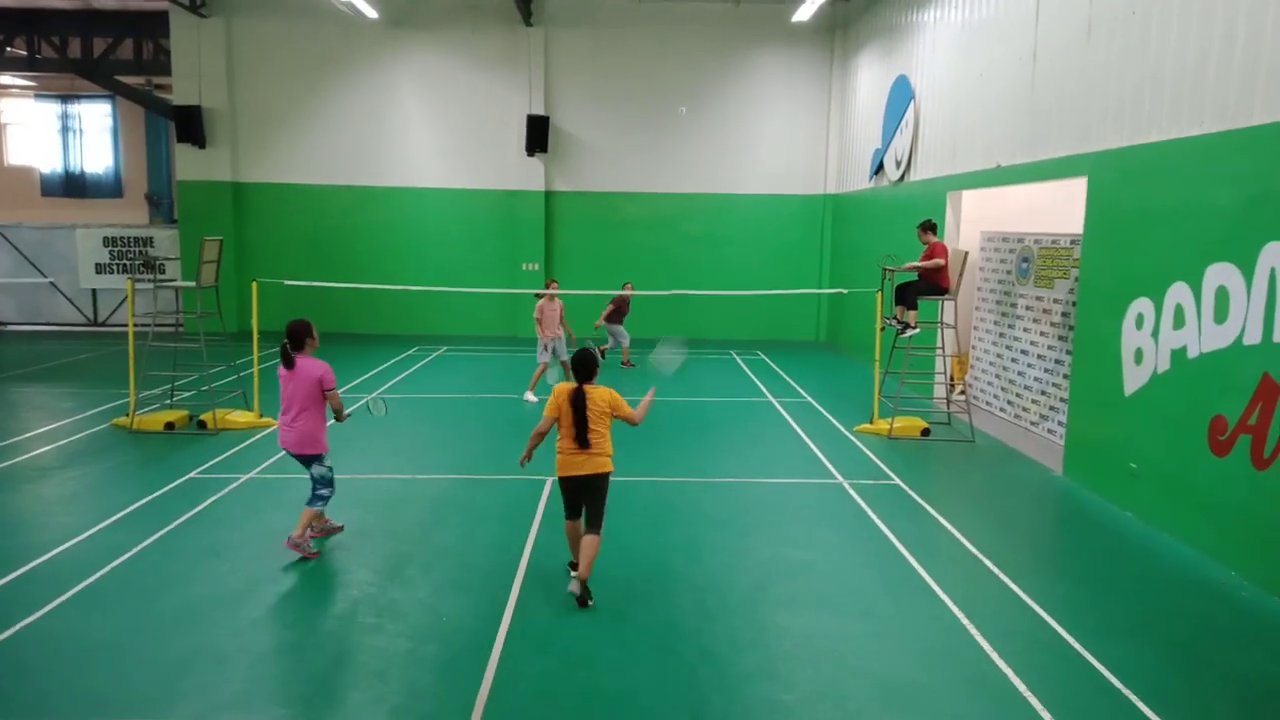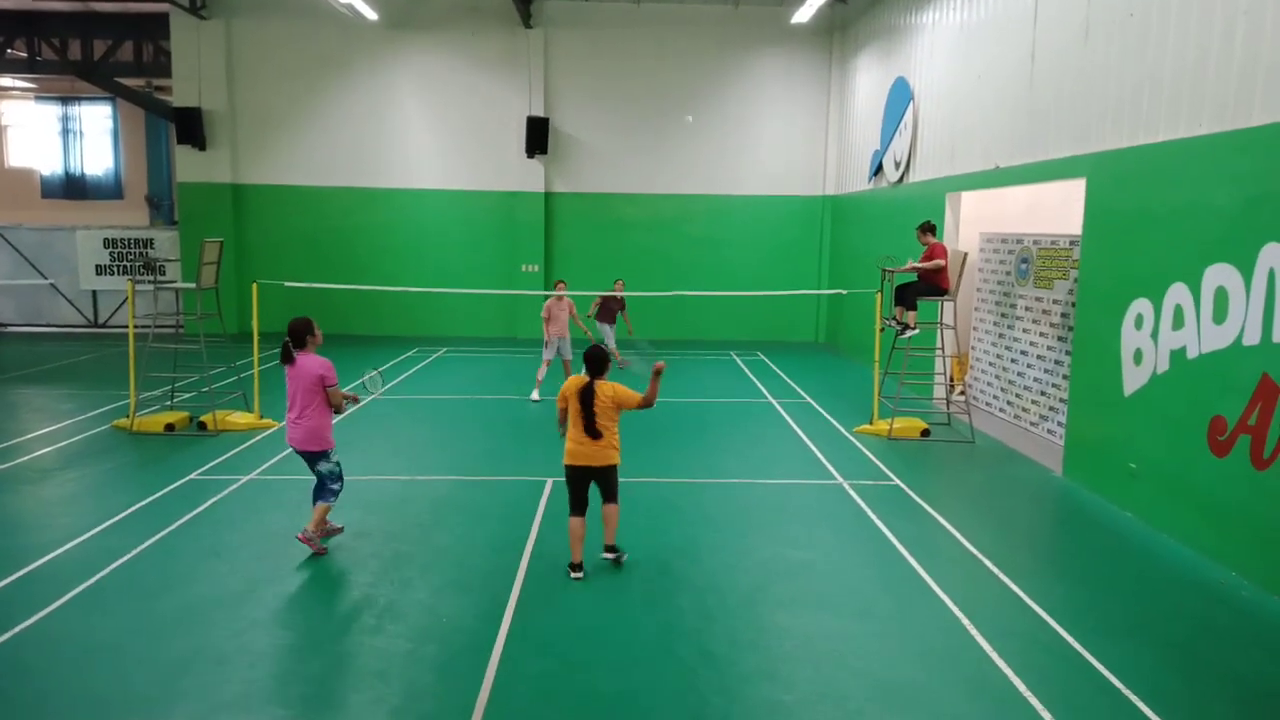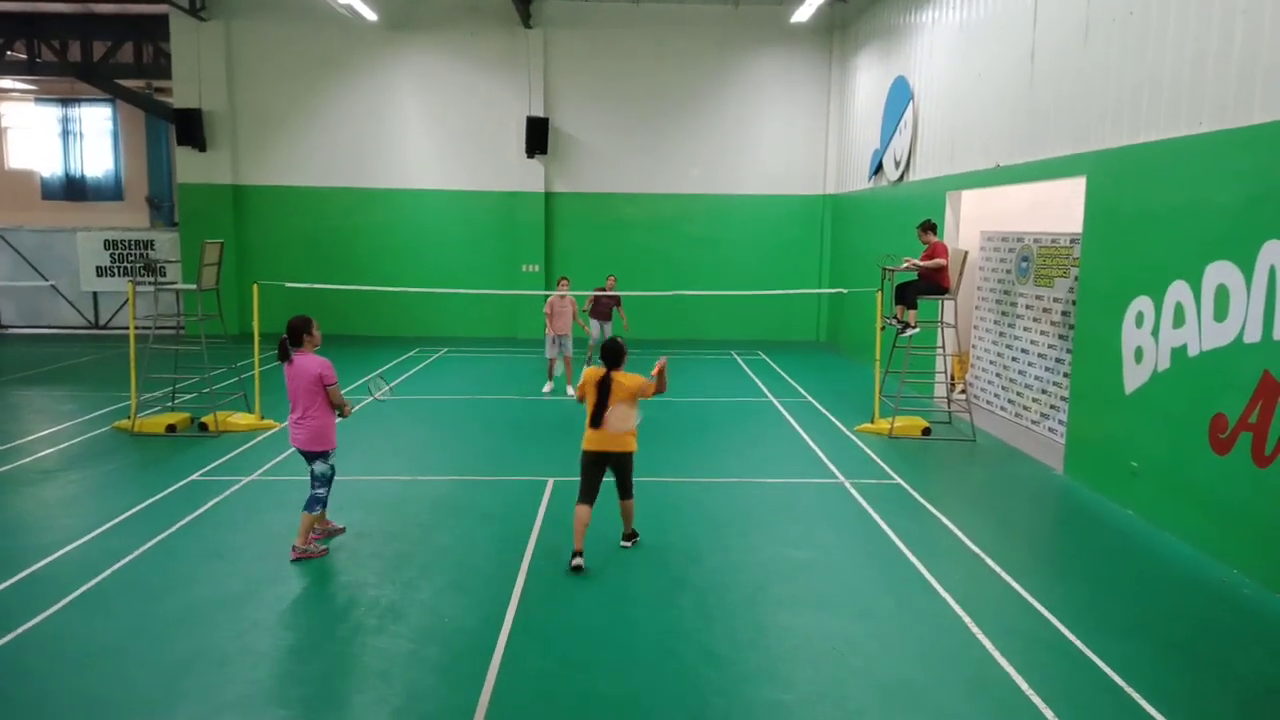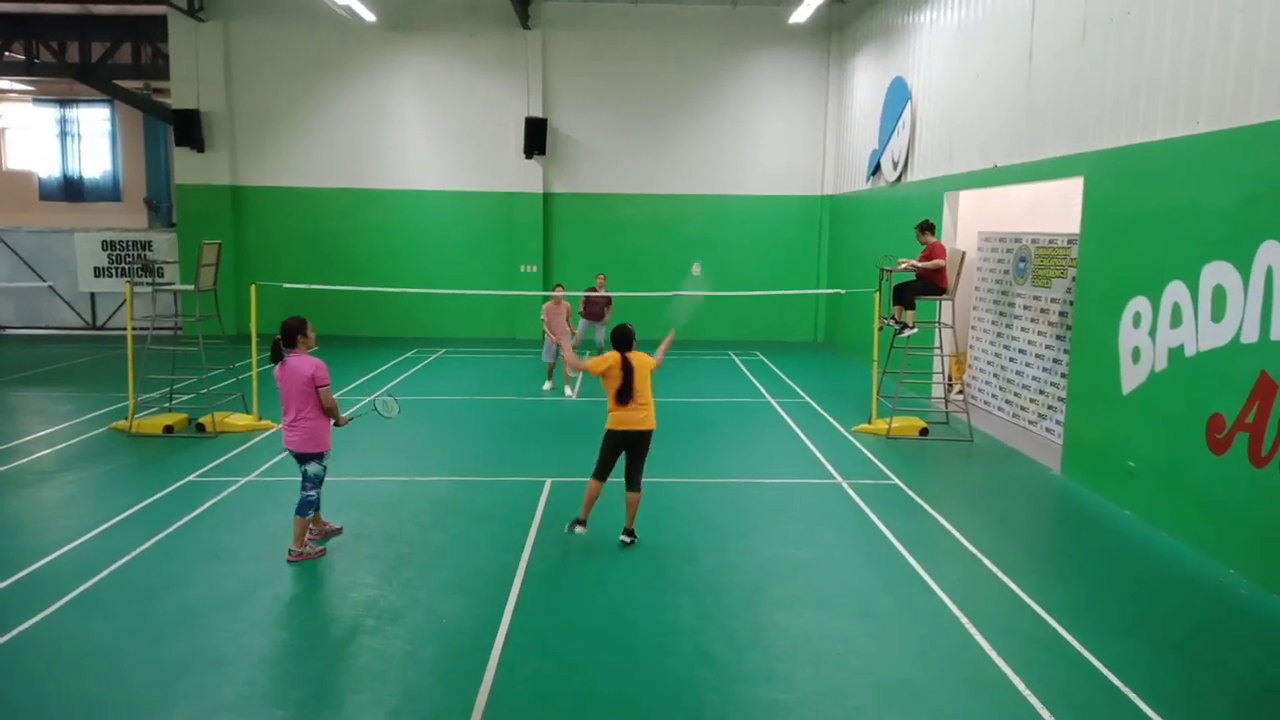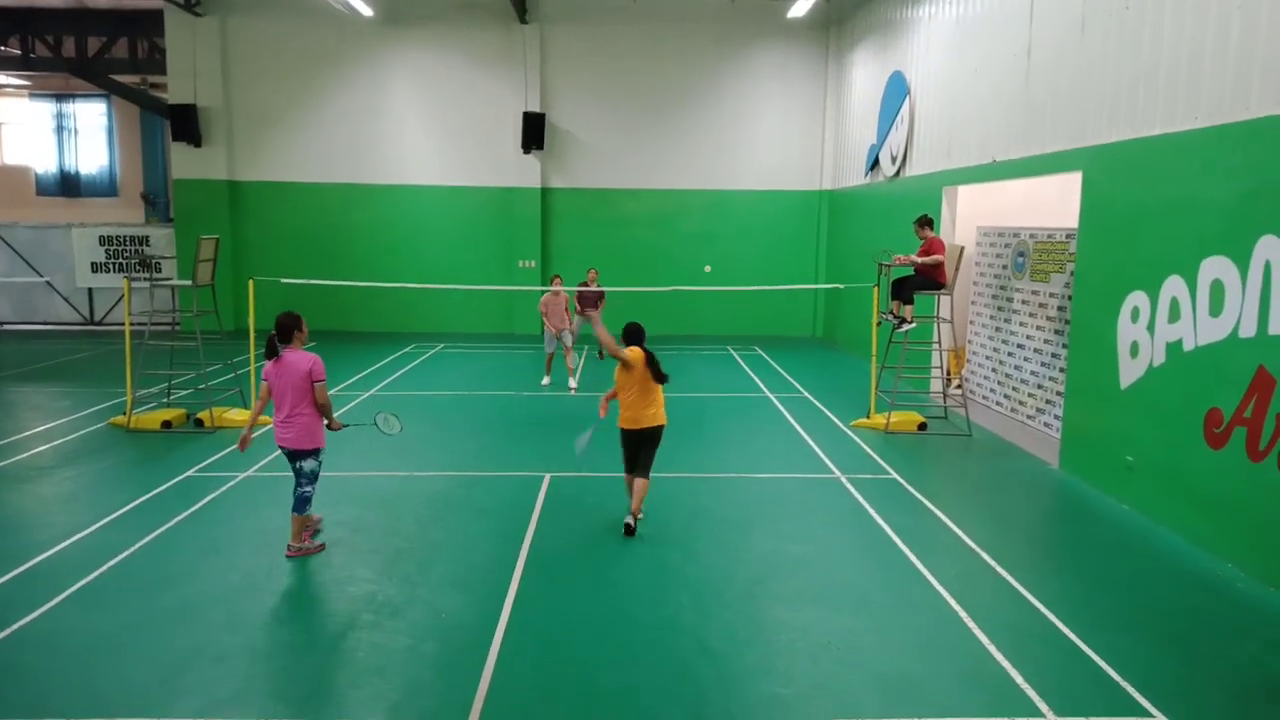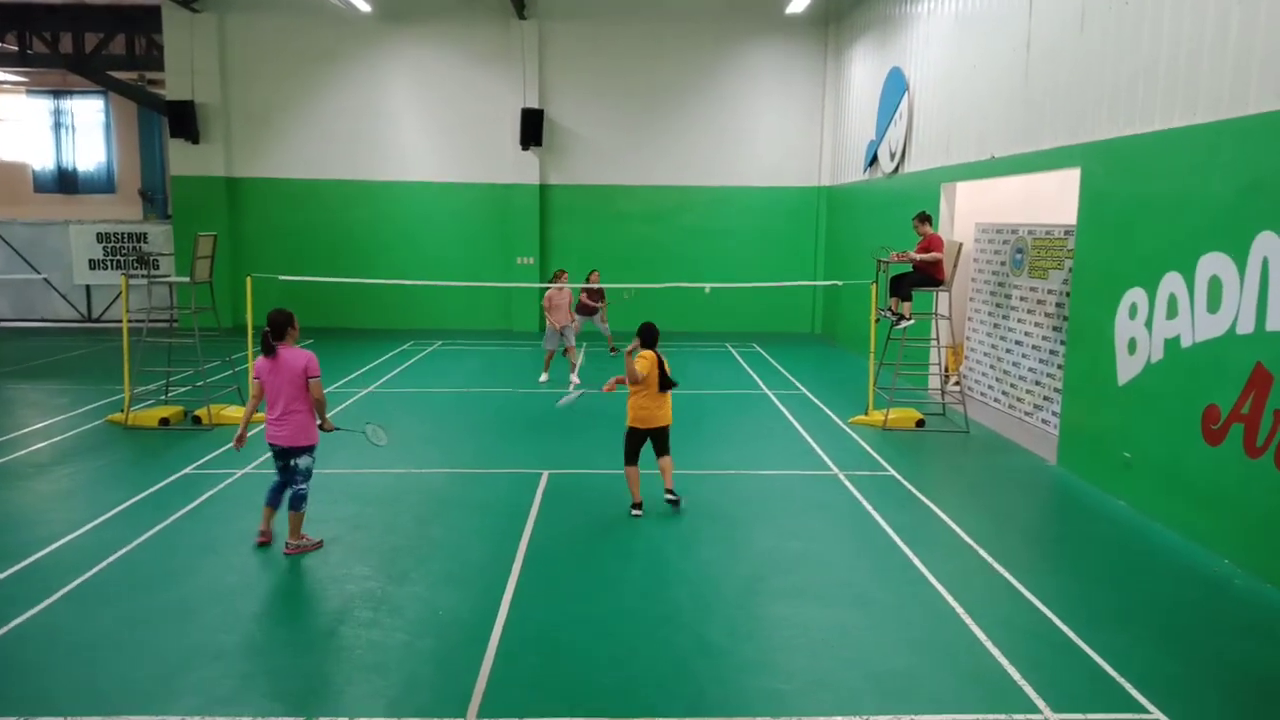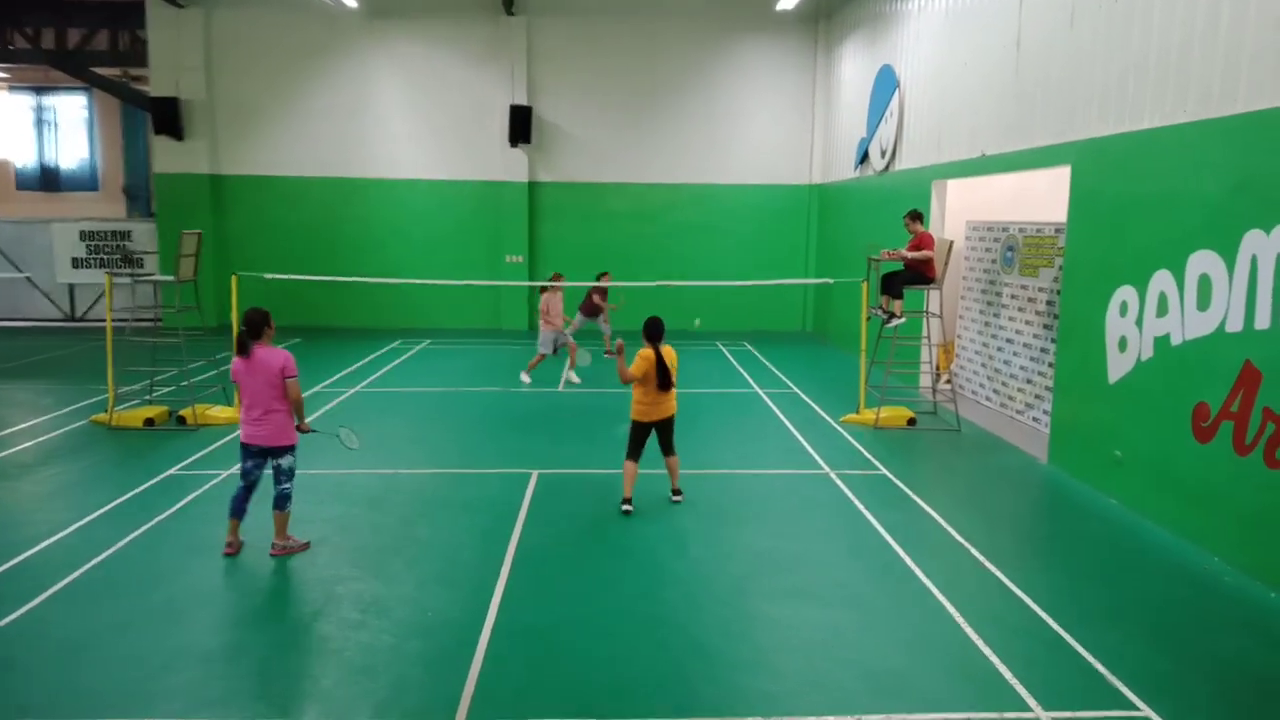
dt=0.2s
person 1, frame 1
left shoulder: (284, 367)
right shoulder: (321, 369)
right elbow: (336, 406)
right wrist: (340, 416)
left hip: (288, 438)
right hip: (310, 441)
left knee: (320, 479)
right knee: (324, 489)
left ankle: (320, 523)
right ankle: (298, 537)
person 1, frame 2
left shoulder: (291, 363)
right shoulder: (323, 365)
right elbow: (336, 402)
left wrist: (345, 395)
right wrist: (341, 406)
left hip: (296, 435)
right hip: (316, 437)
left knee: (324, 478)
right knee: (334, 483)
left ankle: (321, 524)
right ankle: (310, 531)
person 1, frame 3
left shoulder: (289, 364)
right shoulder: (322, 364)
right elbow: (336, 400)
left wrist: (340, 405)
right wrist: (343, 409)
left hip: (299, 435)
right hip: (319, 437)
left knee: (322, 479)
right knee: (319, 488)
left ankle: (321, 525)
right ankle: (302, 545)
person 1, frame 4
left shoulder: (280, 367)
right shoulder: (315, 366)
right elbow: (328, 404)
right wrist: (339, 419)
left hip: (292, 439)
right hip: (312, 440)
left knee: (313, 483)
right knee: (310, 490)
left ankle: (318, 527)
right ankle: (297, 548)
person 1, frame 5
left shoulder: (272, 363)
right shoulder: (312, 361)
left elbow: (262, 399)
right elbow: (322, 401)
left wrist: (248, 429)
right wrist: (332, 420)
left hip: (283, 436)
right hip: (308, 437)
left knee: (302, 482)
right knee: (306, 487)
left ankle: (306, 524)
right ankle: (297, 543)
person 1, frame 6
left shoulder: (262, 361)
right shoulder: (307, 358)
left elbow: (255, 398)
right elbow: (317, 397)
left wrist: (243, 428)
right wrist: (324, 420)
left hip: (275, 434)
right hip: (302, 435)
left knee: (281, 480)
right knee: (300, 485)
left ankle: (265, 529)
right ankle: (294, 541)
person 1, frame 7
left shoulder: (238, 362)
right shoulder: (283, 357)
left elbow: (243, 398)
right elbow: (294, 397)
right wrist: (301, 422)
left hip: (251, 435)
right hip: (281, 435)
left knee: (246, 485)
right knee: (283, 486)
left ankle: (232, 540)
right ankle: (280, 541)
person 2, frame 1
left shoulder: (560, 392)
right shoulder: (607, 396)
left elbow: (541, 429)
right elbow: (635, 419)
left wrist: (527, 452)
right wrist: (648, 400)
left hip: (566, 469)
right hip: (597, 470)
left knee: (572, 515)
right knee: (593, 529)
left ankle: (575, 564)
right ankle: (581, 580)
person 2, frame 2
left shoulder: (572, 384)
right shoulder: (615, 391)
left elbow: (561, 414)
right elbow: (647, 402)
left wrist: (563, 429)
right wrist: (656, 377)
left hip: (574, 458)
right hip: (605, 459)
left knee: (577, 509)
right knee: (610, 500)
left ankle: (576, 564)
right ankle: (610, 546)
person 2, frame 3
left shoulder: (591, 375)
right shoulder: (632, 382)
left elbow: (580, 396)
right elbow: (660, 388)
right wrist: (661, 372)
left hip: (593, 446)
right hip: (622, 447)
left knee: (585, 499)
right knee: (625, 490)
left ankle: (578, 554)
right ankle: (627, 534)
person 2, frame 4
left shoulder: (609, 361)
right shoulder: (643, 359)
left elbow: (575, 365)
right elbow: (657, 361)
left wrist: (565, 346)
right wrist: (666, 343)
left hip: (617, 427)
right hip: (644, 427)
left knee: (599, 475)
right knee: (633, 480)
left ankle: (581, 520)
right ankle: (628, 530)
person 2, frame 5
left shoulder: (633, 353)
right shoulder: (647, 358)
left elbow: (612, 349)
left wrist: (597, 322)
right wrist: (607, 397)
left hip: (631, 423)
right hip: (655, 422)
left knee: (630, 468)
right knee: (642, 472)
left ankle: (635, 511)
right ankle: (633, 514)
person 2, frame 6
left shoulder: (643, 357)
right shoulder: (658, 358)
left elbow: (636, 379)
left wrist: (628, 356)
right wrist: (616, 380)
left hip: (639, 421)
right hip: (662, 419)
left knee: (631, 461)
right knee: (664, 454)
left ankle: (637, 504)
right ankle: (669, 490)
person 2, frame 7
left shoulder: (644, 355)
right shoulder: (670, 352)
left elbow: (627, 379)
left wrist: (619, 355)
left hip: (642, 414)
right hip: (667, 412)
left knee: (632, 456)
right knee: (668, 449)
left ankle: (627, 499)
right ankle: (676, 490)
